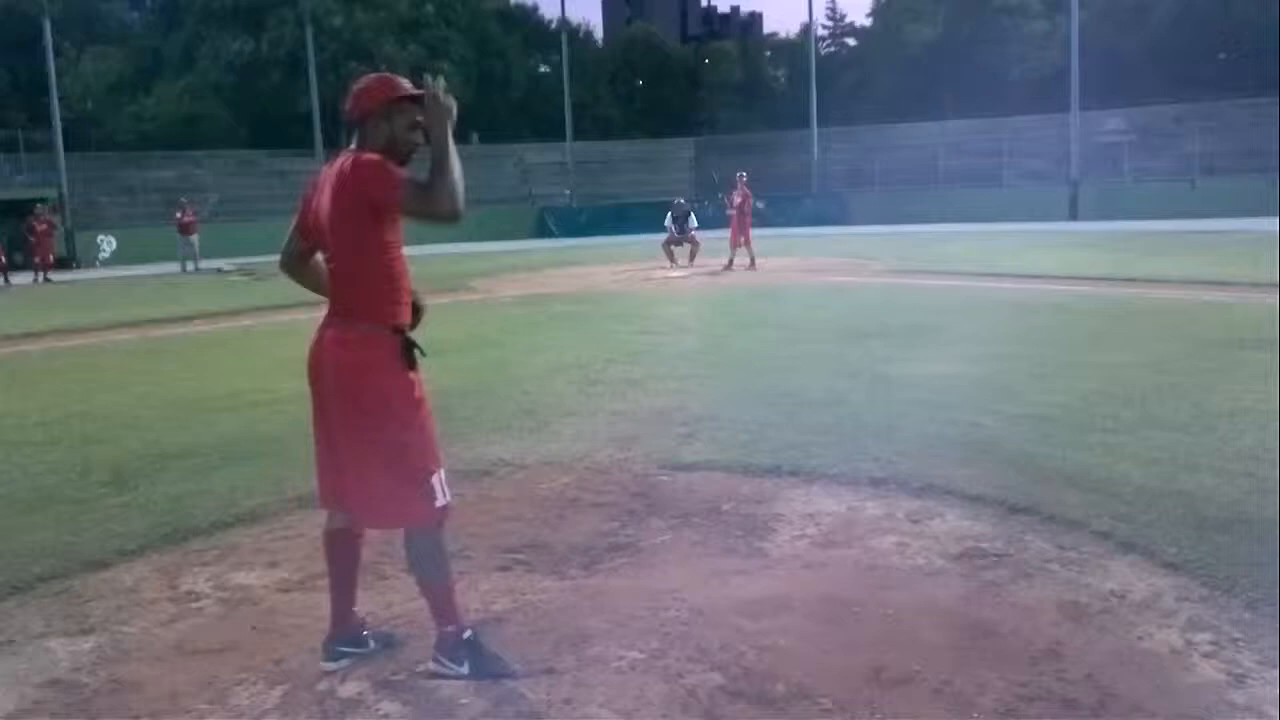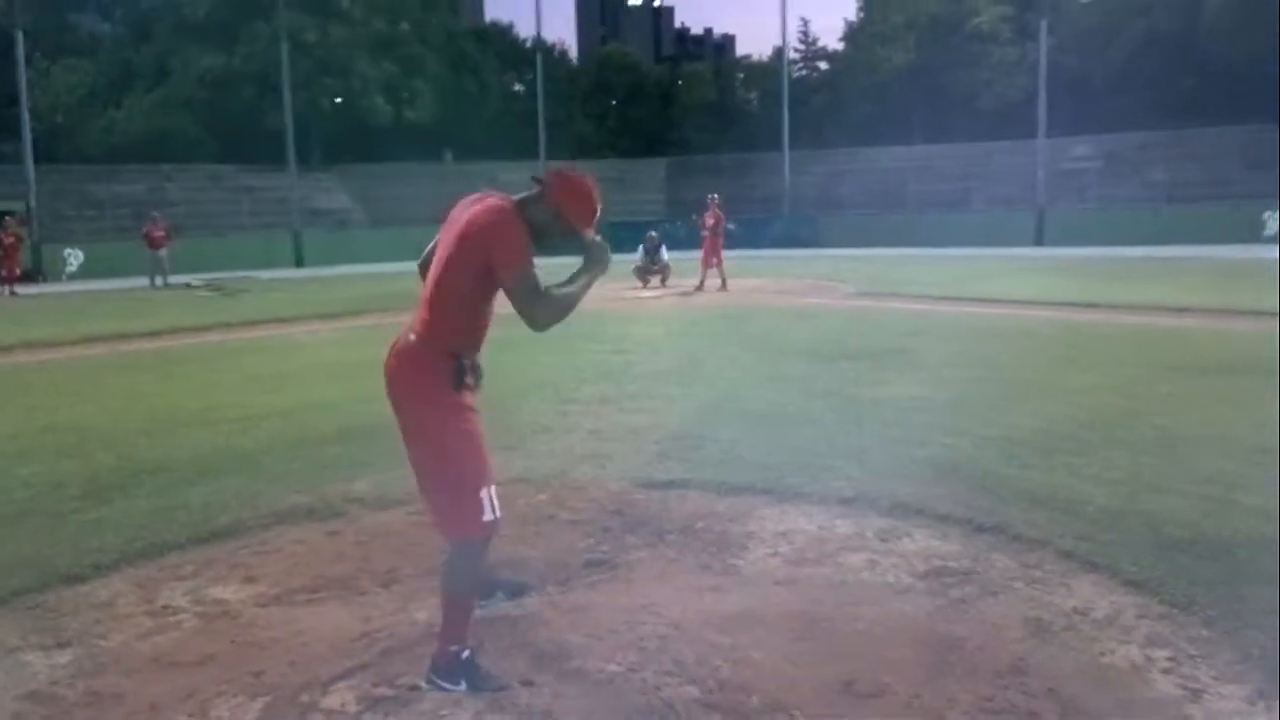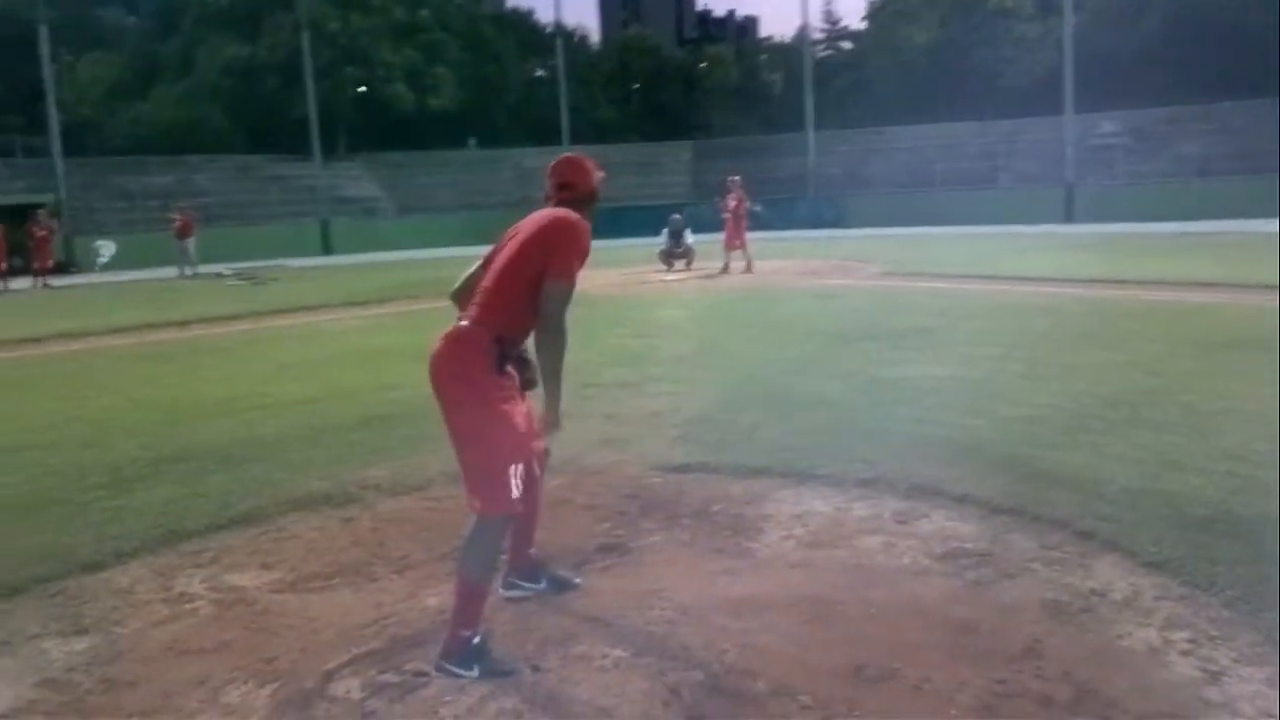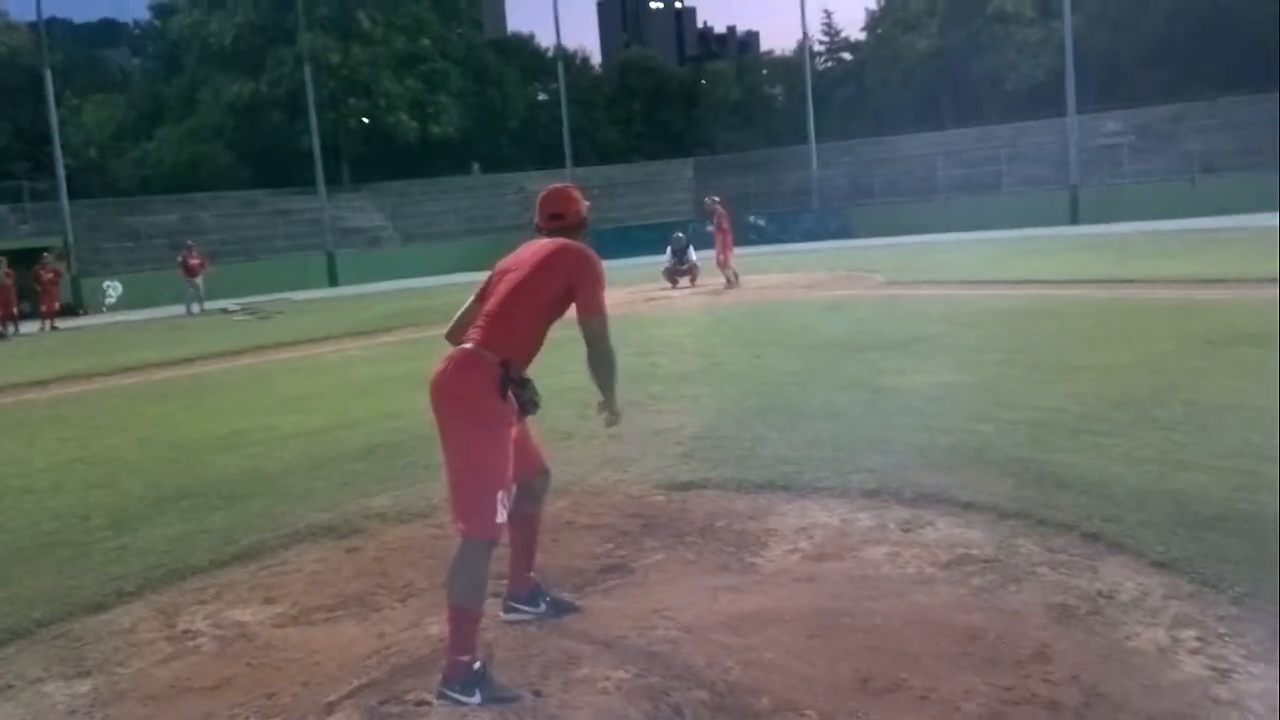
dt=1s
person 1, frame 1
left shoulder: (328, 178)
right shoulder: (368, 171)
left elbow: (294, 258)
right elbow: (448, 207)
right wrist: (443, 131)
left hip: (336, 346)
right hip: (376, 354)
left knee: (348, 498)
right knee: (424, 503)
left ankle: (344, 631)
right ankle: (454, 643)
person 1, frame 2
left shoulder: (479, 204)
right shoulder: (503, 224)
left elbow: (426, 267)
right elbow: (538, 314)
right wrist: (591, 270)
left hip: (421, 361)
right hip: (434, 374)
left knee: (465, 488)
right knee: (474, 515)
left ankle: (473, 581)
right ankle: (450, 659)
person 1, frame 3
left shoulder: (531, 225)
right shoulder: (571, 229)
left elbow: (462, 293)
right elbow: (550, 321)
right wrist: (552, 401)
left hip: (481, 358)
right hip: (475, 366)
left knee: (529, 460)
right knee: (501, 503)
left ankle: (522, 570)
right ankle: (461, 646)
person 1, frame 4
left shoulder: (517, 256)
right shoulder: (580, 258)
left elbow: (456, 330)
right elbow: (599, 348)
right wrist: (610, 401)
left hip: (477, 381)
right hip: (475, 388)
left knee: (532, 479)
right knee: (482, 527)
left ankle: (522, 593)
right ankle: (460, 672)
